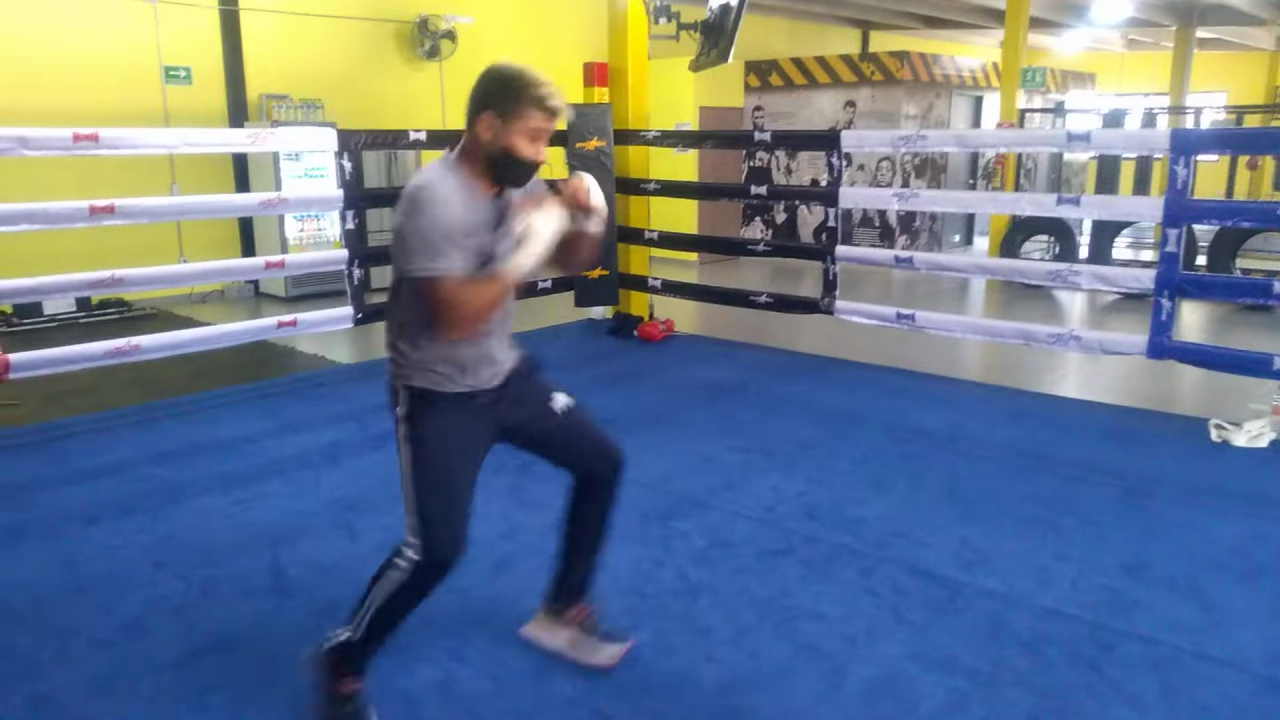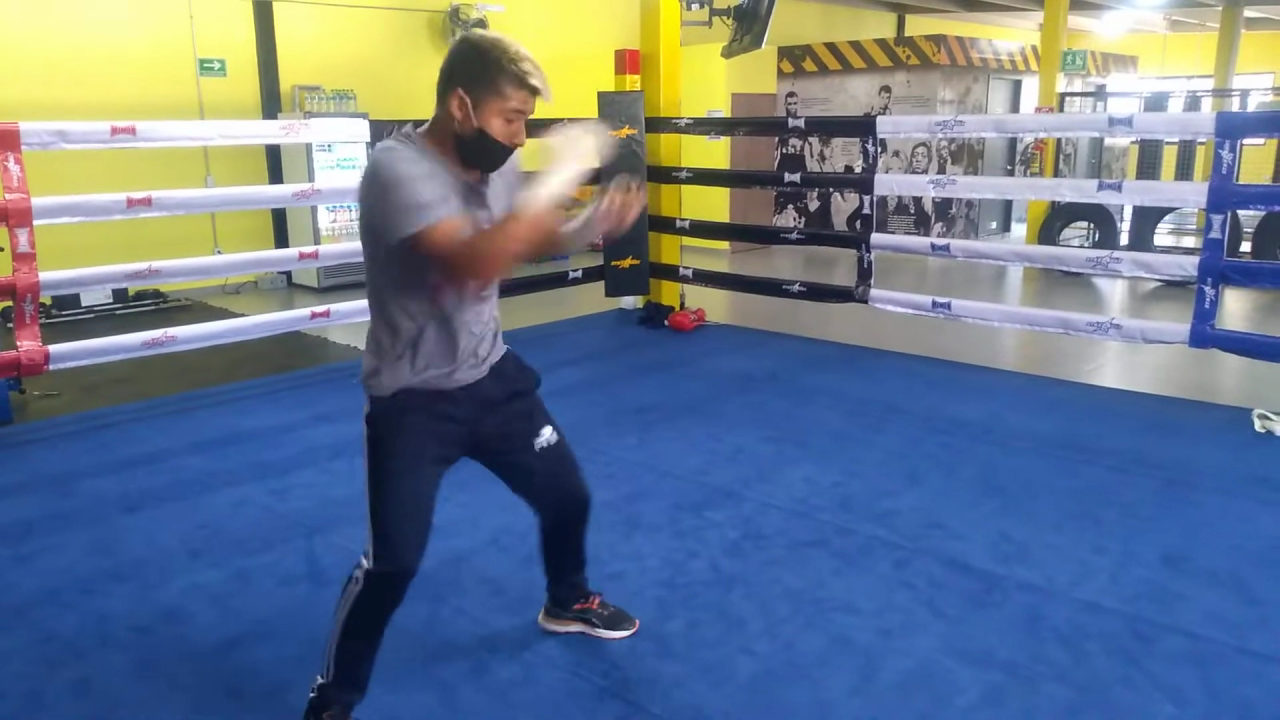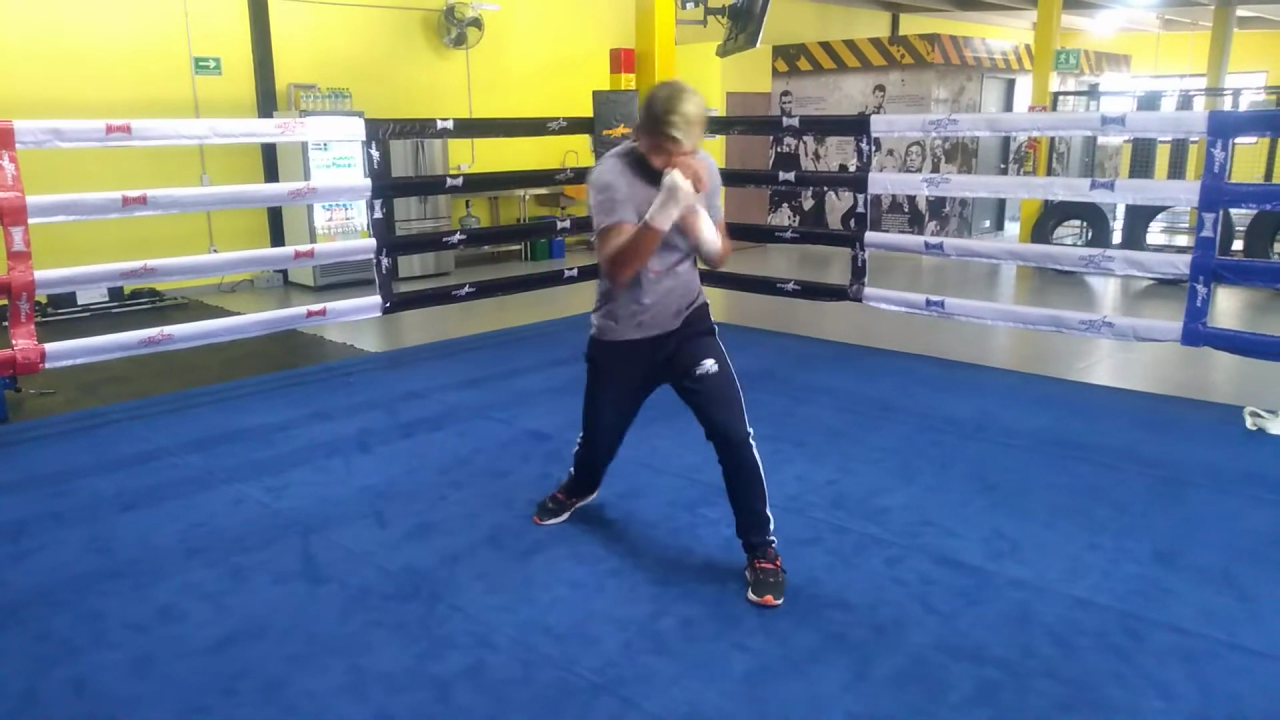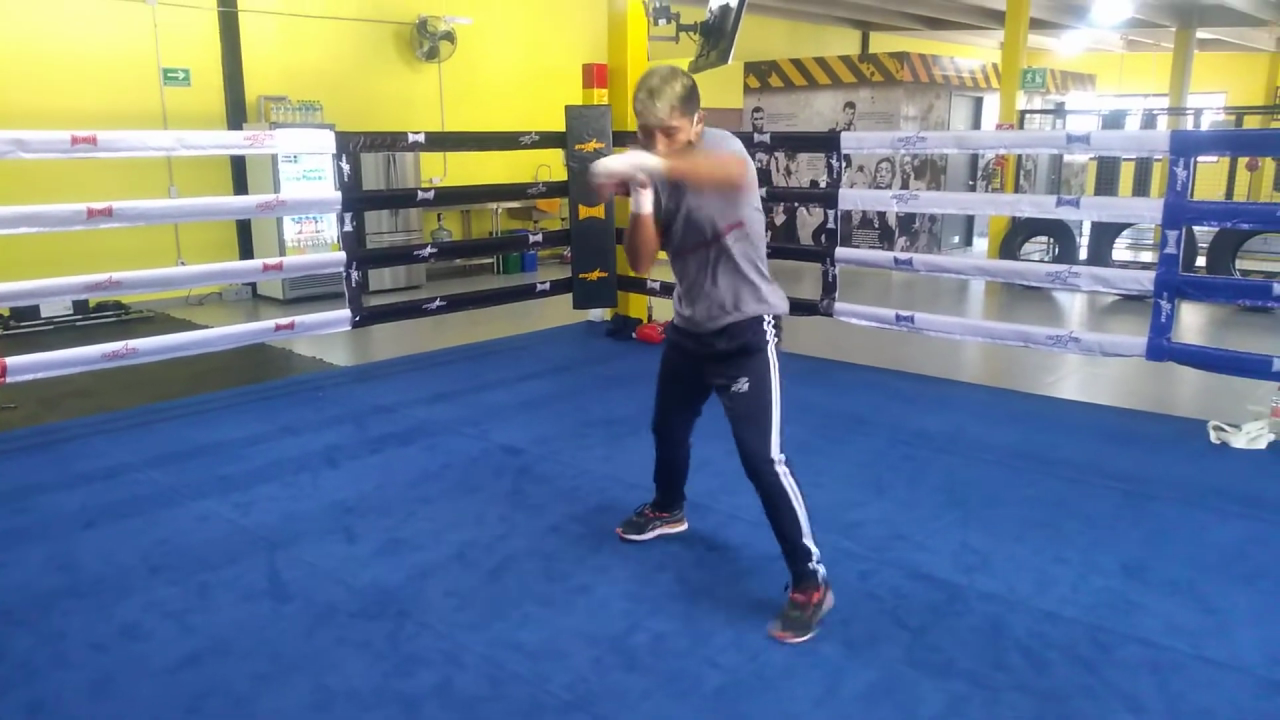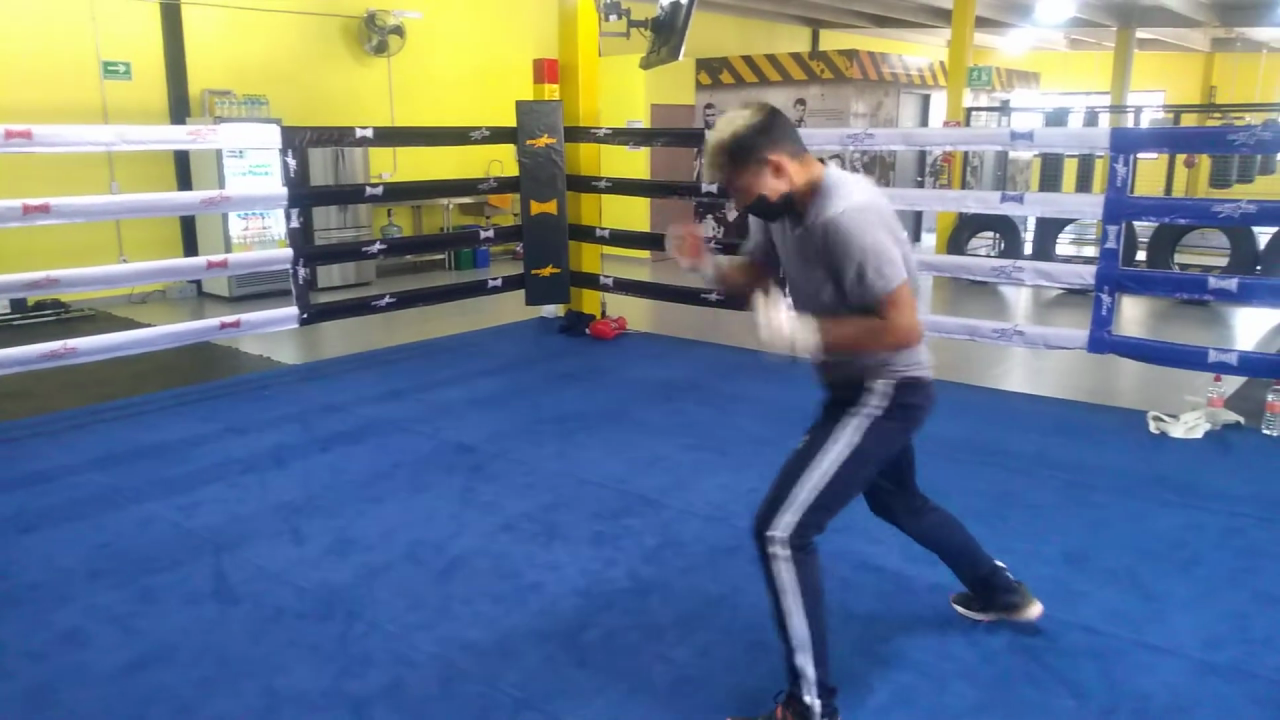
dt=1s
person 1, frame 1
left shoulder: (511, 184)
right shoulder: (435, 197)
left elbow: (572, 256)
right elbow: (458, 319)
left wrist: (586, 219)
right wrist: (527, 247)
left hip: (503, 374)
right hip: (438, 389)
left knee: (601, 463)
right knee: (434, 548)
left ankle: (567, 608)
right ankle: (344, 664)
person 1, frame 2
left shoulder: (499, 163)
right shoulder: (395, 167)
left elbow: (537, 239)
right elbow: (479, 266)
left wrist: (600, 218)
left hip: (491, 378)
right hip: (410, 398)
left knee: (568, 496)
right knee: (392, 562)
left ankle: (568, 601)
person 1, frame 3
left shoulder: (703, 169)
right shoulder: (611, 175)
left elbow: (720, 254)
right elbow: (614, 269)
left wrist: (710, 239)
right wrist: (663, 213)
left hip: (687, 326)
right hip: (620, 337)
left knee: (733, 434)
right knee: (599, 439)
left ankle: (761, 549)
right ankle: (580, 487)
person 1, frame 4
left shoulder: (719, 149)
right shoulder: (645, 167)
left elbow: (732, 171)
right elbow: (641, 257)
left wrist: (631, 162)
right wrist: (638, 191)
left hip: (748, 325)
right hip: (692, 326)
left knee: (759, 452)
right knee: (669, 427)
left ankle: (811, 583)
right ankle: (669, 508)
person 1, frame 5
left shoulder: (848, 215)
right shoulder: (798, 203)
left elbow: (901, 328)
right elbow: (751, 277)
left wrist: (802, 333)
right wrist: (705, 265)
left hip: (881, 393)
right hip: (891, 388)
left knee: (780, 533)
right knee: (897, 498)
right ankle: (1002, 590)
